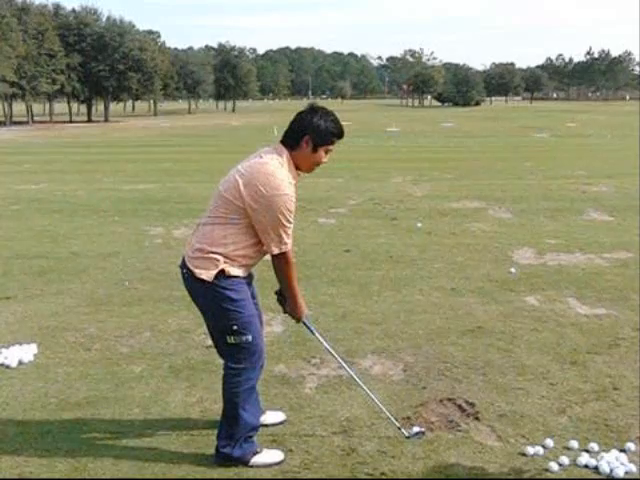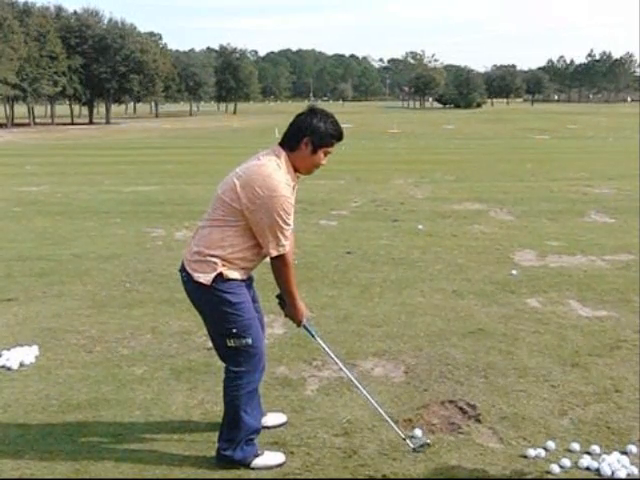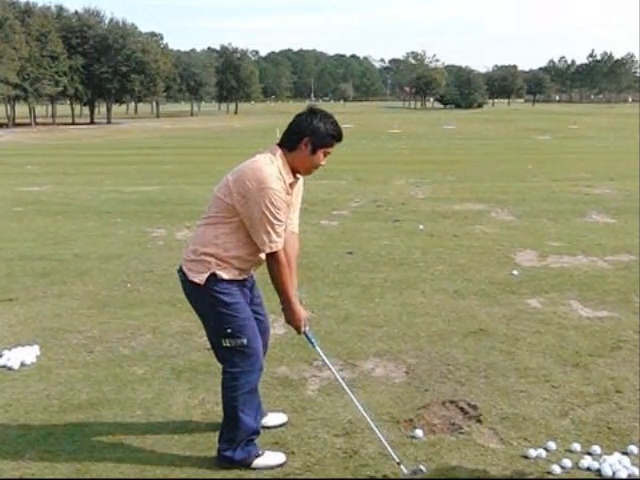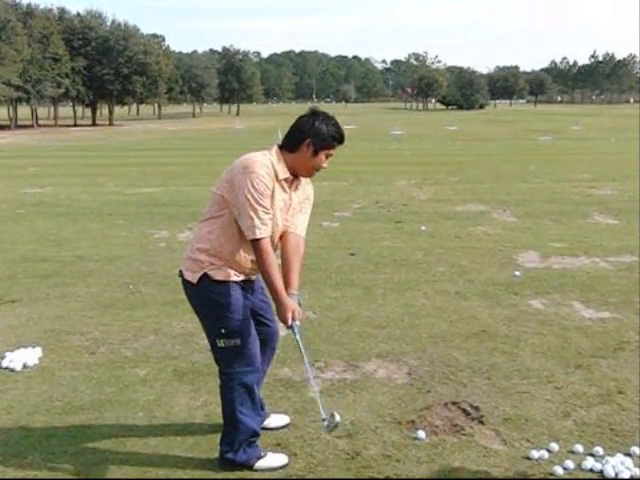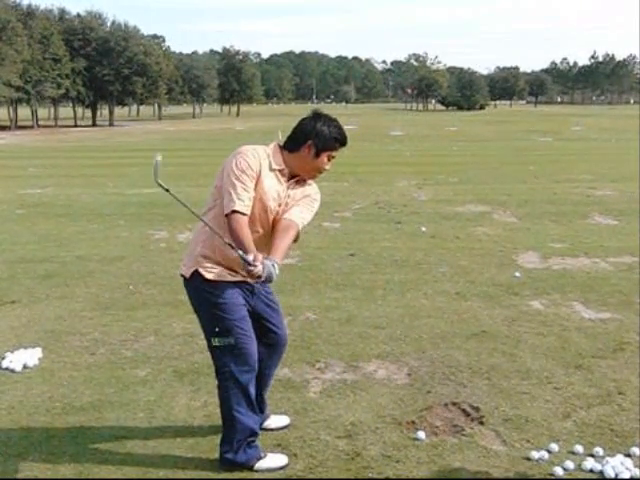
dt=1s
person 1, frame 1
left shoulder: (272, 160)
right shoulder: (275, 182)
left elbow: (279, 247)
right elbow: (281, 252)
left wrist: (286, 290)
right wrist: (295, 299)
left hip: (225, 266)
right hip: (213, 272)
left knee: (249, 341)
right knee: (246, 354)
left ankle: (247, 411)
right ankle: (235, 446)
person 1, frame 2
left shoulder: (275, 165)
right shoulder: (272, 183)
left elbow: (284, 240)
right elbow: (279, 255)
left wrist: (289, 296)
right wrist: (294, 302)
left hip: (228, 269)
right hip: (213, 276)
left knee: (252, 341)
right knee: (247, 356)
left ankle: (249, 412)
right ankle: (237, 448)
person 1, frame 3
left shoulder: (292, 176)
right shoulder: (265, 179)
left elbow: (289, 237)
right elbow: (274, 253)
left wrist: (293, 296)
right wrist: (291, 305)
left hip: (235, 271)
right hip: (211, 274)
left knee: (257, 338)
right knee: (245, 356)
left ankle: (249, 411)
right ankle: (237, 448)
person 1, frame 4
left shoulder: (303, 187)
right shoulder: (255, 170)
left elbow: (293, 239)
right elbow: (260, 241)
left wrist: (293, 294)
right wrist: (280, 298)
left hip: (243, 273)
right hip: (211, 273)
left knee: (265, 337)
right knee: (243, 358)
left ankle: (251, 412)
right ankle: (239, 449)
person 1, frame 5
left shoulder: (308, 192)
right shoulder: (249, 159)
left elbow: (289, 226)
right elbow: (235, 214)
left wrist: (271, 263)
right wrist: (251, 255)
left hip: (251, 275)
right hip: (211, 272)
left knee: (273, 339)
right knee: (240, 358)
left ankle: (252, 413)
right ankle: (239, 450)
